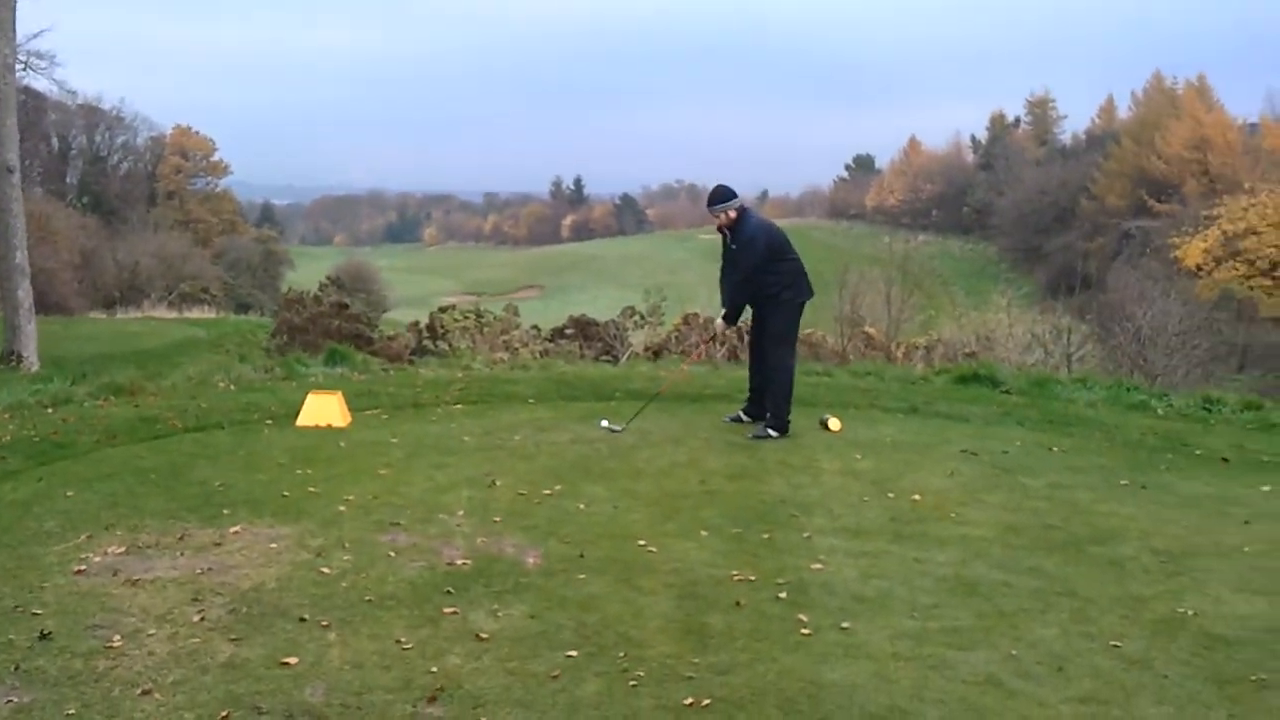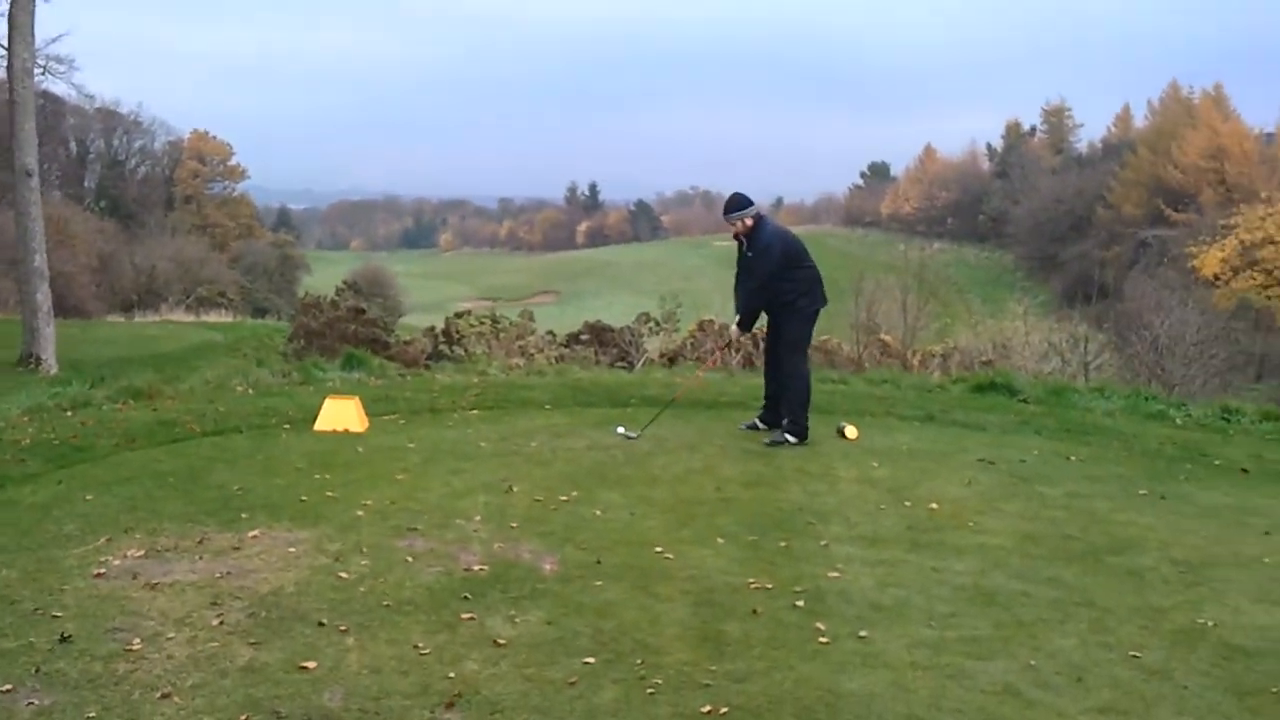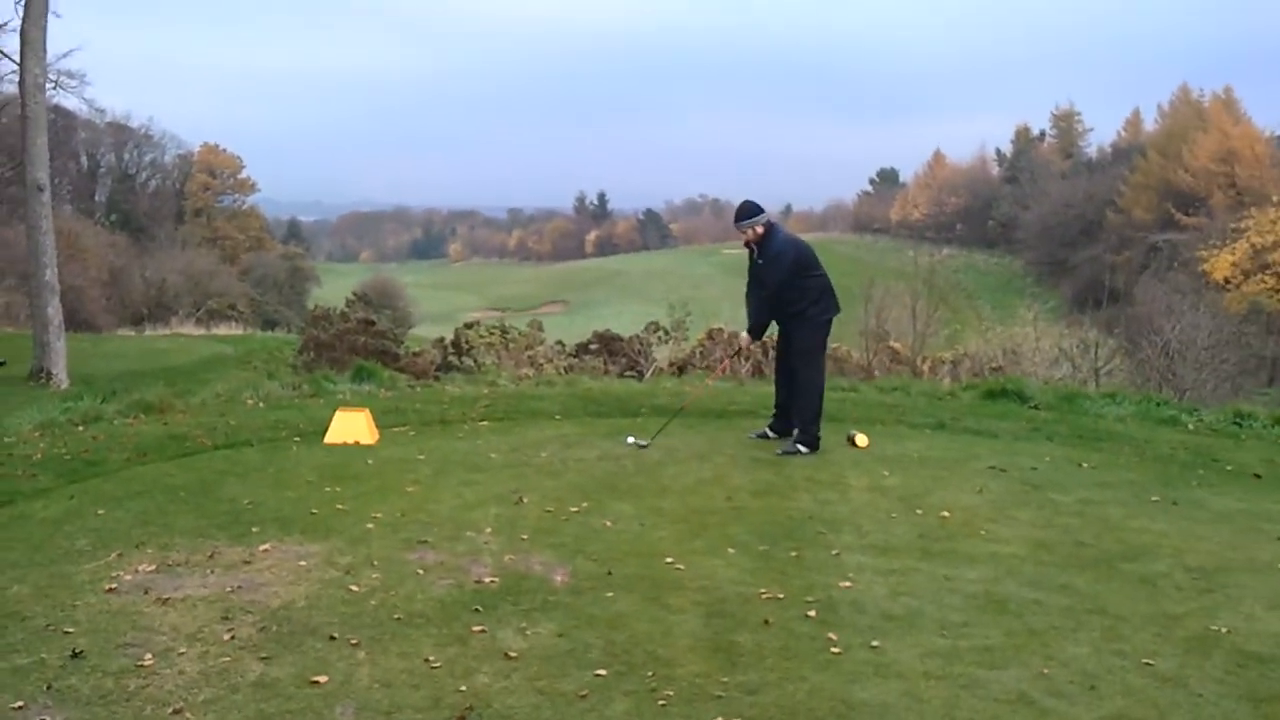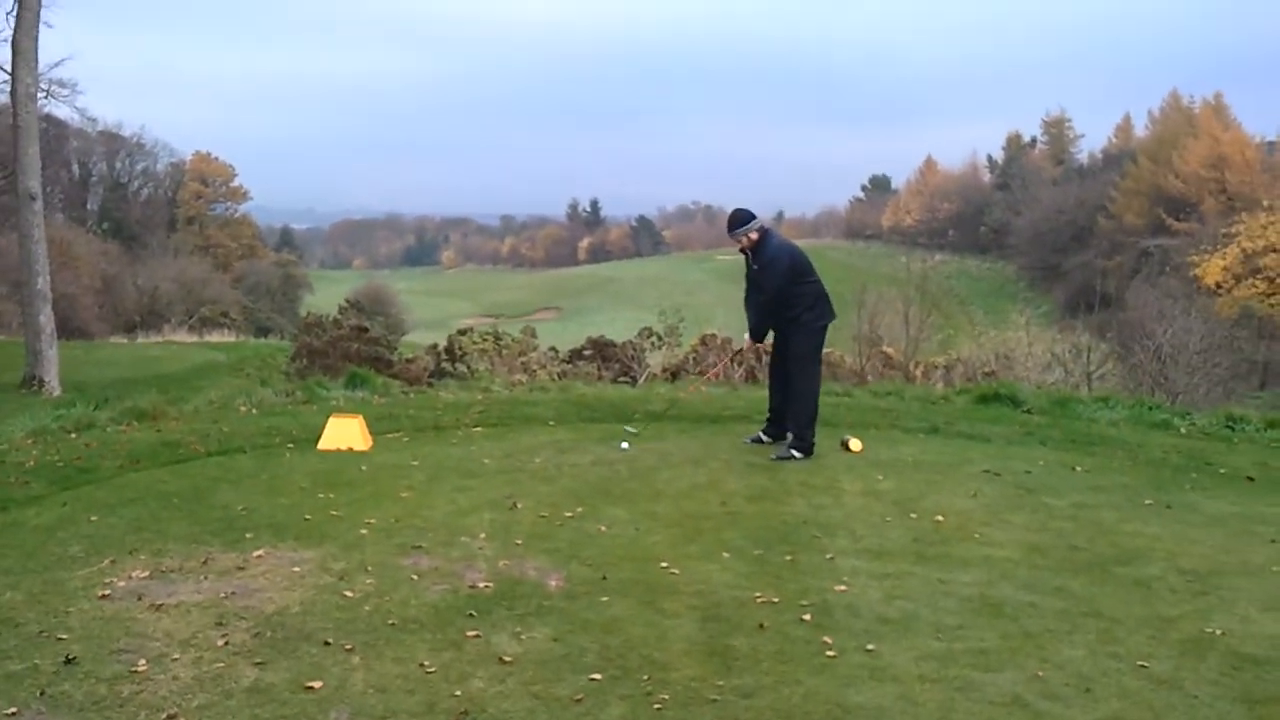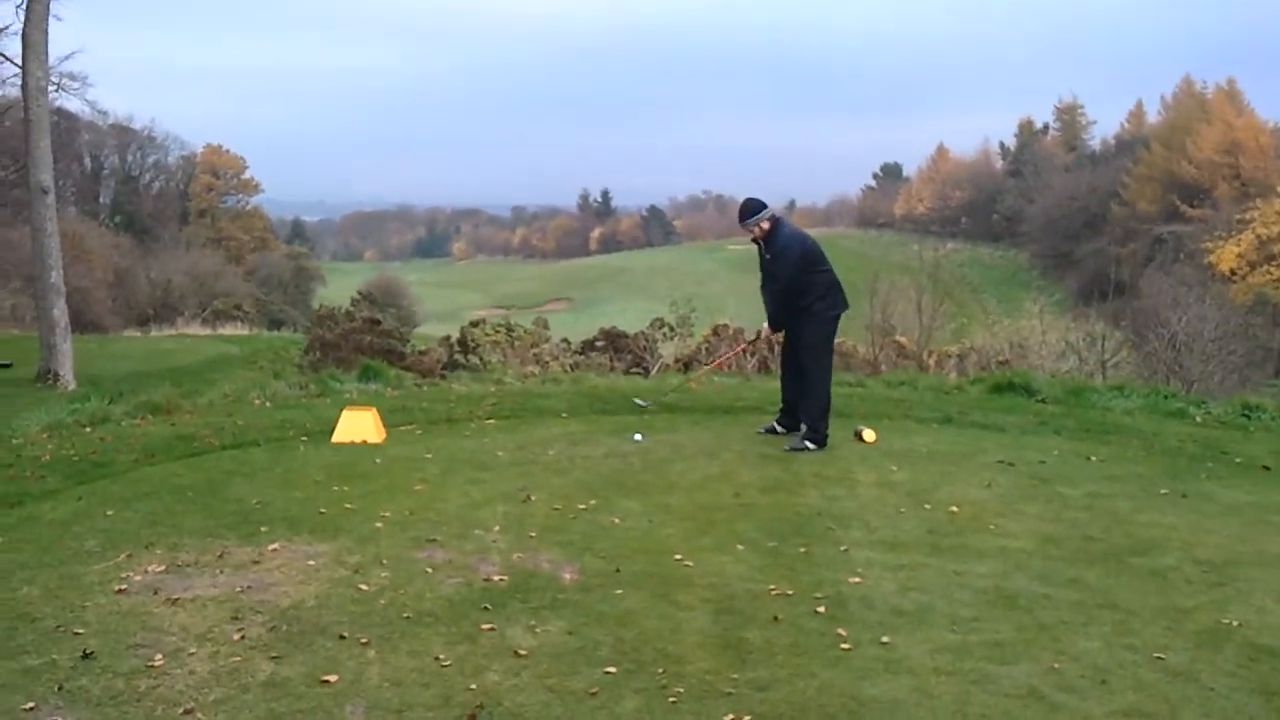
dt=0.1s
person 1, frame 1
left shoulder: (755, 232)
right shoulder: (732, 230)
left elbow: (743, 279)
right elbow: (729, 271)
left wrist: (728, 317)
right wrist: (725, 308)
left hip: (786, 295)
right hip: (766, 296)
left knee: (778, 354)
right knee: (759, 350)
left ankle: (777, 422)
right ankle: (755, 409)
person 1, frame 2
left shoulder: (771, 239)
right shoulder: (748, 237)
left elbow: (760, 285)
right elbow: (744, 278)
left wrist: (743, 324)
right wrist: (740, 314)
left hip: (802, 302)
right hip: (782, 303)
left knee: (793, 361)
right knee: (774, 358)
left ankle: (796, 429)
right ankle: (771, 416)
person 1, frame 3
left shoulder: (782, 247)
right shoulder: (760, 244)
left elbow: (771, 293)
right elbow: (756, 288)
left wrist: (753, 331)
right wrist: (752, 325)
left hip: (813, 312)
right hip: (792, 312)
left knee: (807, 371)
right knee: (785, 367)
left ankle: (807, 438)
right ankle: (782, 424)
person 1, frame 4
left shoulder: (777, 252)
right shoulder: (755, 250)
left elbow: (769, 299)
right elbow: (754, 293)
left wrist: (755, 335)
right wrist: (754, 329)
left hip: (808, 318)
right hip: (788, 318)
left knee: (803, 377)
right knee: (779, 372)
left ankle: (802, 443)
right ankle: (776, 429)
person 1, frame 5
left shoulder: (788, 241)
right shoulder: (769, 239)
left elbow: (784, 288)
right elbow: (769, 283)
left wrist: (773, 324)
right wrist: (773, 319)
left hip: (820, 308)
right hip: (800, 308)
left knee: (815, 368)
right knee: (791, 362)
left ankle: (815, 435)
right ankle: (789, 420)
